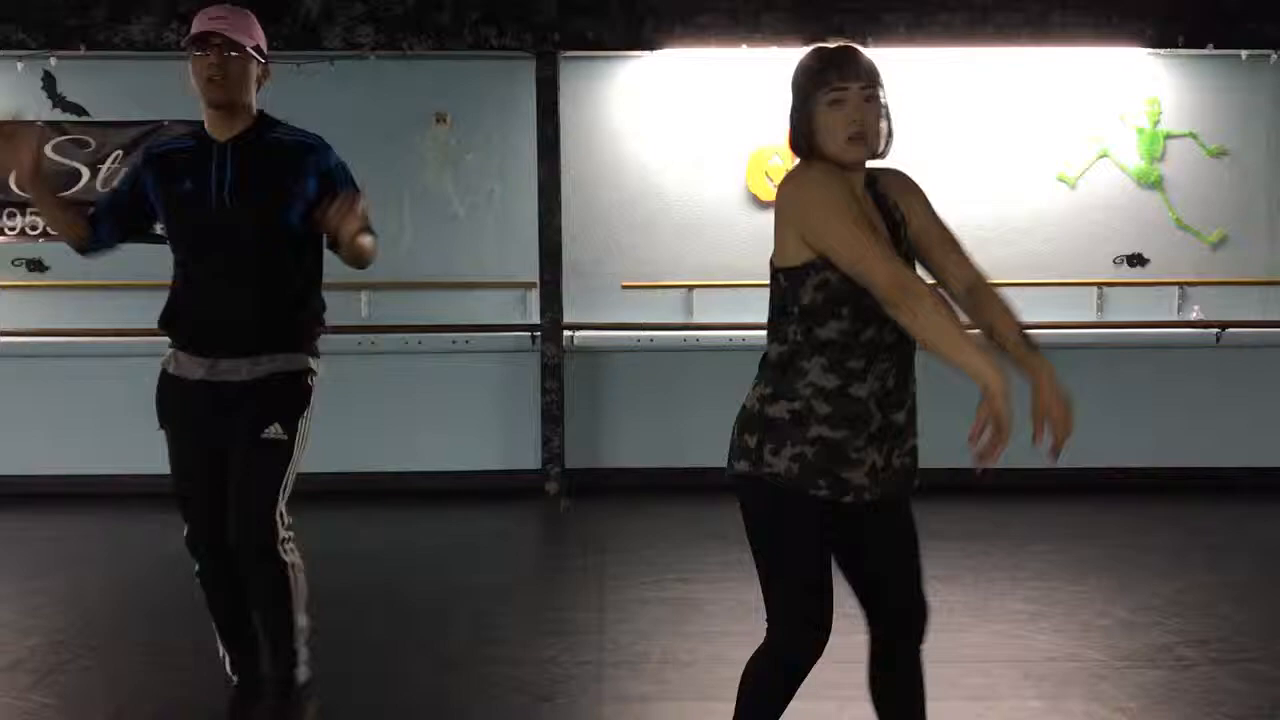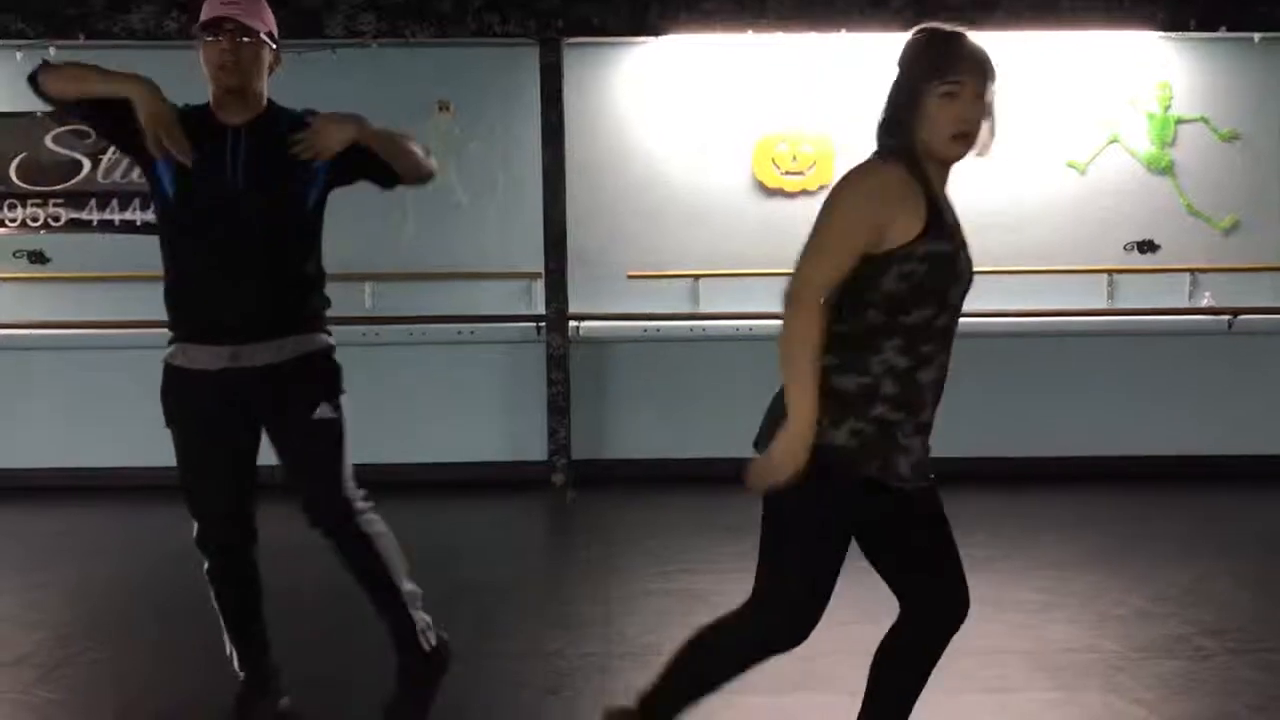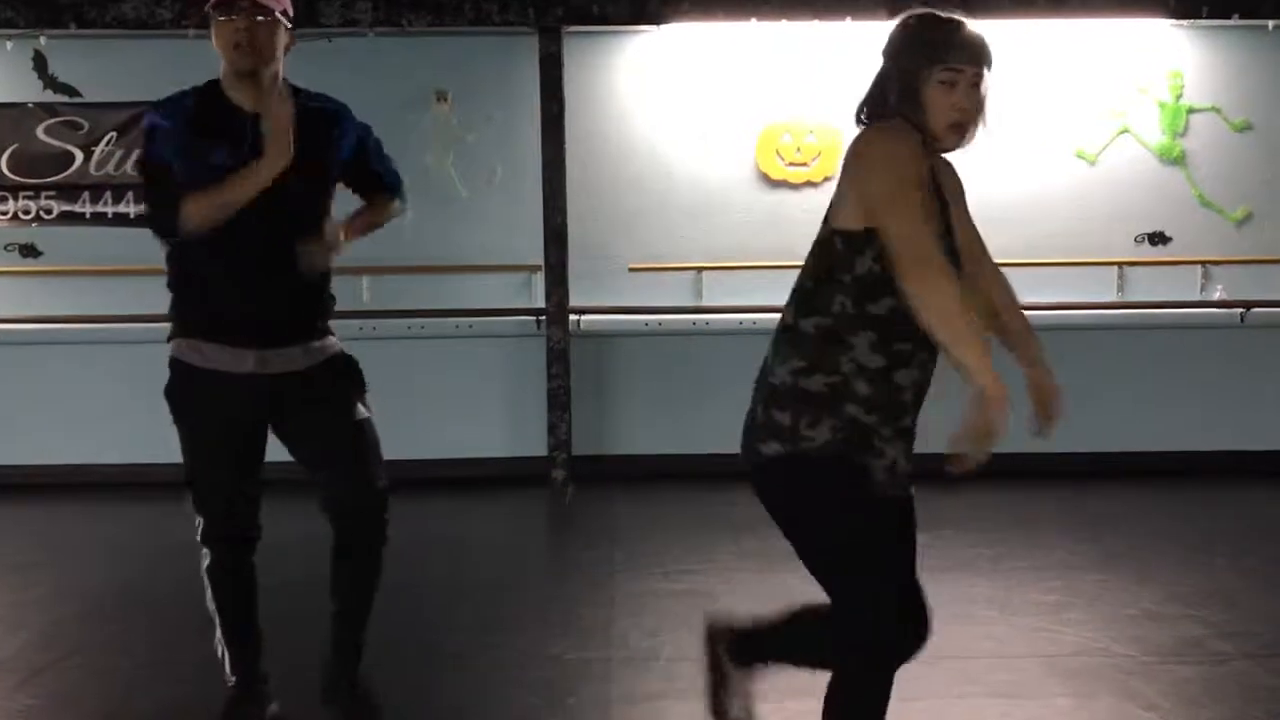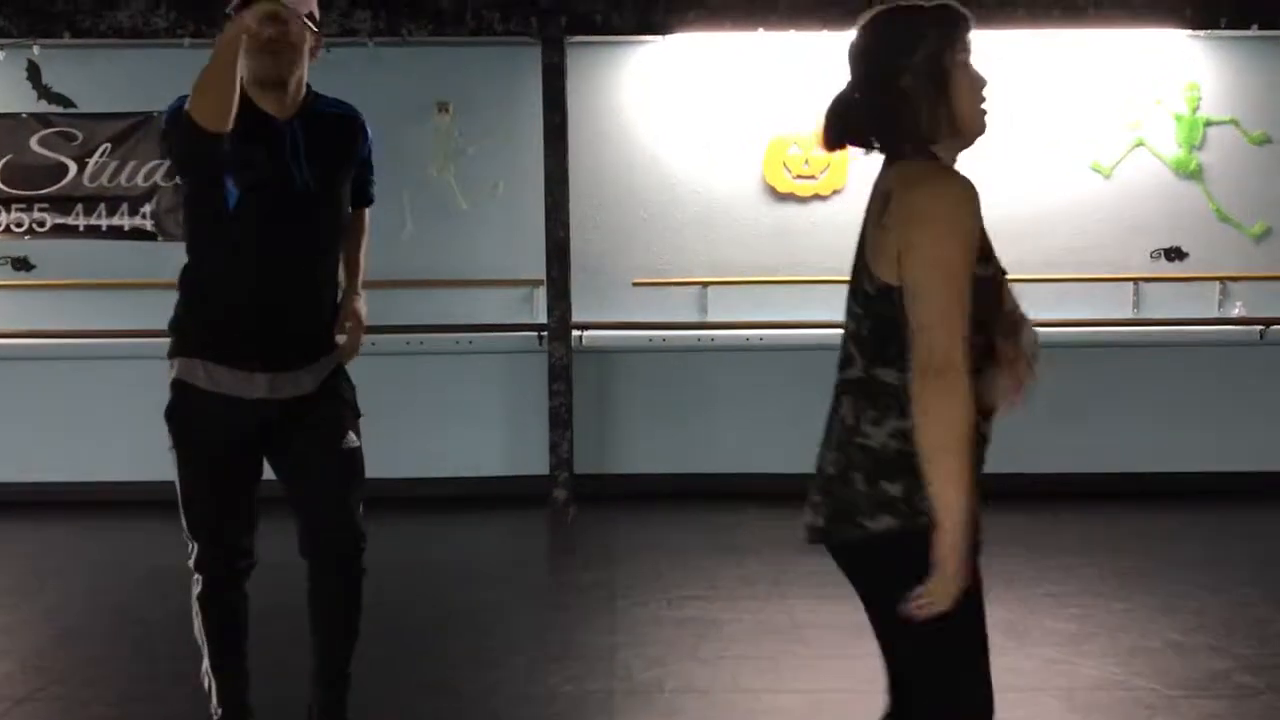
dt=0.4s
person 1, frame 1
left shoulder: (303, 156)
right shoulder: (164, 163)
left elbow: (358, 252)
right elbow: (87, 233)
left wrist: (351, 232)
left hip: (273, 367)
right hip: (189, 371)
left knee: (259, 526)
right knee: (207, 536)
person 1, frame 2
left shoulder: (308, 133)
right shoulder: (164, 127)
left elbow: (419, 168)
right elbow: (51, 81)
left wrist: (357, 134)
right wrist: (138, 91)
left hip: (292, 352)
right hip: (198, 364)
left knee: (331, 503)
right knee: (220, 531)
left ankle: (420, 649)
person 1, frame 3
left shoulder: (330, 120)
right shoulder: (174, 121)
left elbow: (387, 195)
right elbow: (172, 221)
left wrist: (342, 234)
right wrist: (266, 164)
left hip: (309, 353)
right hip: (211, 360)
left knee: (363, 506)
right knee: (225, 531)
person 1, frame 4
left shoulder: (345, 128)
right shoulder: (201, 126)
right elbow: (206, 129)
left wrist: (353, 292)
left hip: (313, 377)
right hip: (214, 380)
left knee: (339, 545)
right knee: (218, 559)
person 2, frame 1
left shoulder: (897, 194)
right shoulder: (808, 188)
left elbow: (968, 287)
right elbow: (900, 291)
left wrist: (1039, 372)
right wrist: (989, 381)
left hip: (875, 459)
right hip: (786, 459)
left knee: (902, 620)
right knee: (800, 632)
person 2, frame 2
left shoulder: (931, 191)
right shoulder: (885, 181)
right elbow: (805, 294)
right wrist: (802, 423)
left hip: (891, 450)
right hip: (836, 440)
left knee: (940, 605)
right knee: (784, 615)
person 2, frame 3
left shoulder: (938, 179)
right shoulder: (889, 150)
left elbow: (980, 277)
right elbow: (920, 268)
left wrist: (1036, 365)
right wrist: (989, 382)
left hip: (867, 450)
right hip: (807, 441)
left knee: (873, 646)
right knee: (891, 626)
right ankle: (742, 646)
person 2, frame 4
left shoulder: (926, 190)
right shoulder: (934, 194)
left elbow: (991, 321)
right elbow: (936, 368)
left wrist: (1013, 358)
right wrist: (952, 528)
left hip: (904, 499)
right hip: (898, 501)
